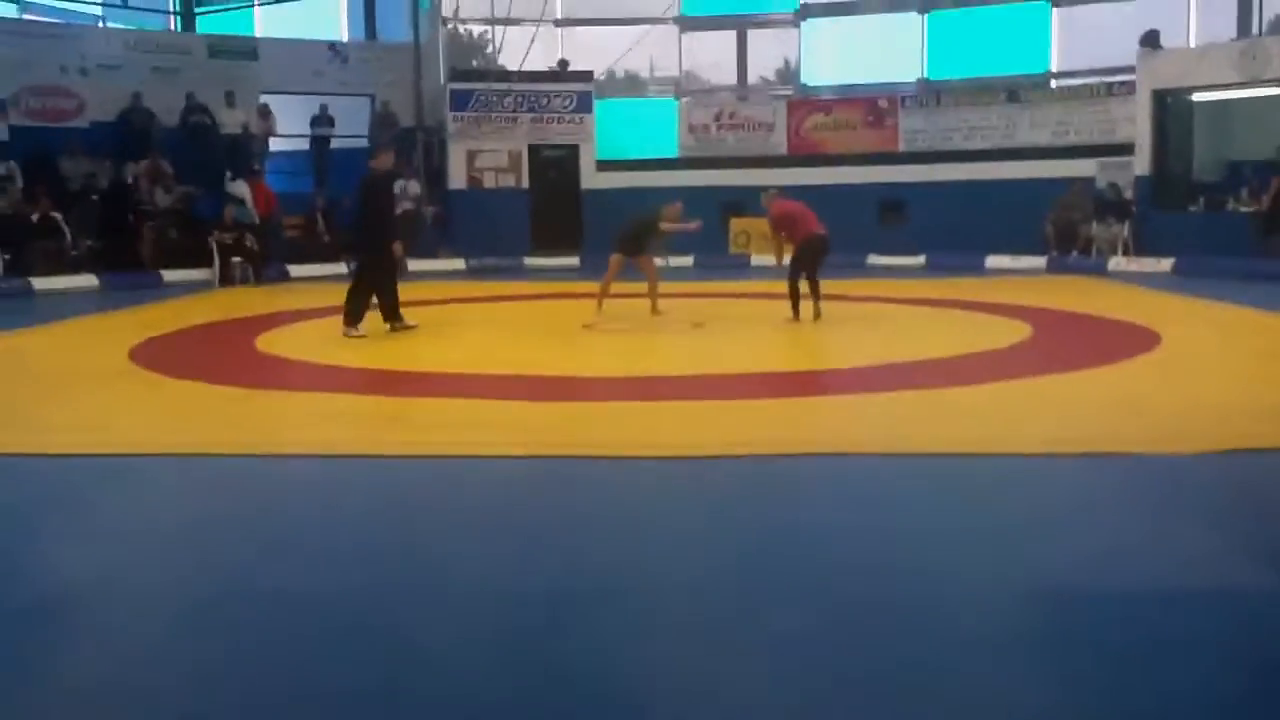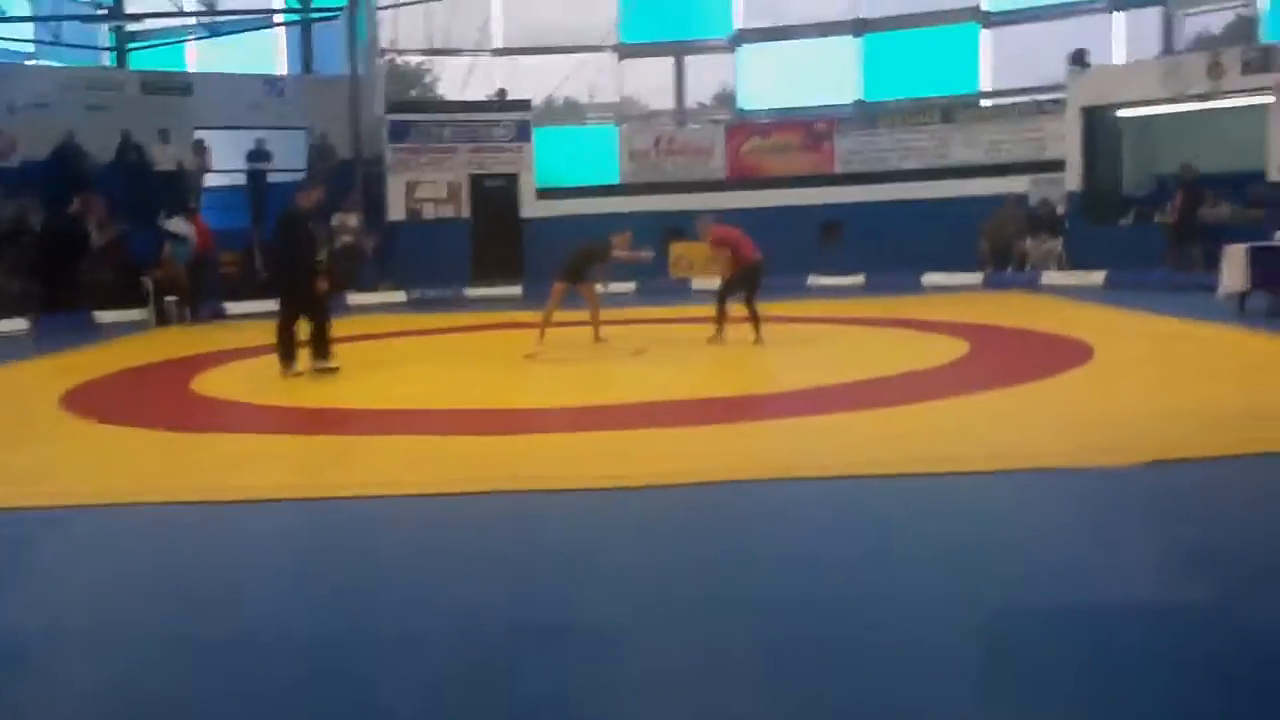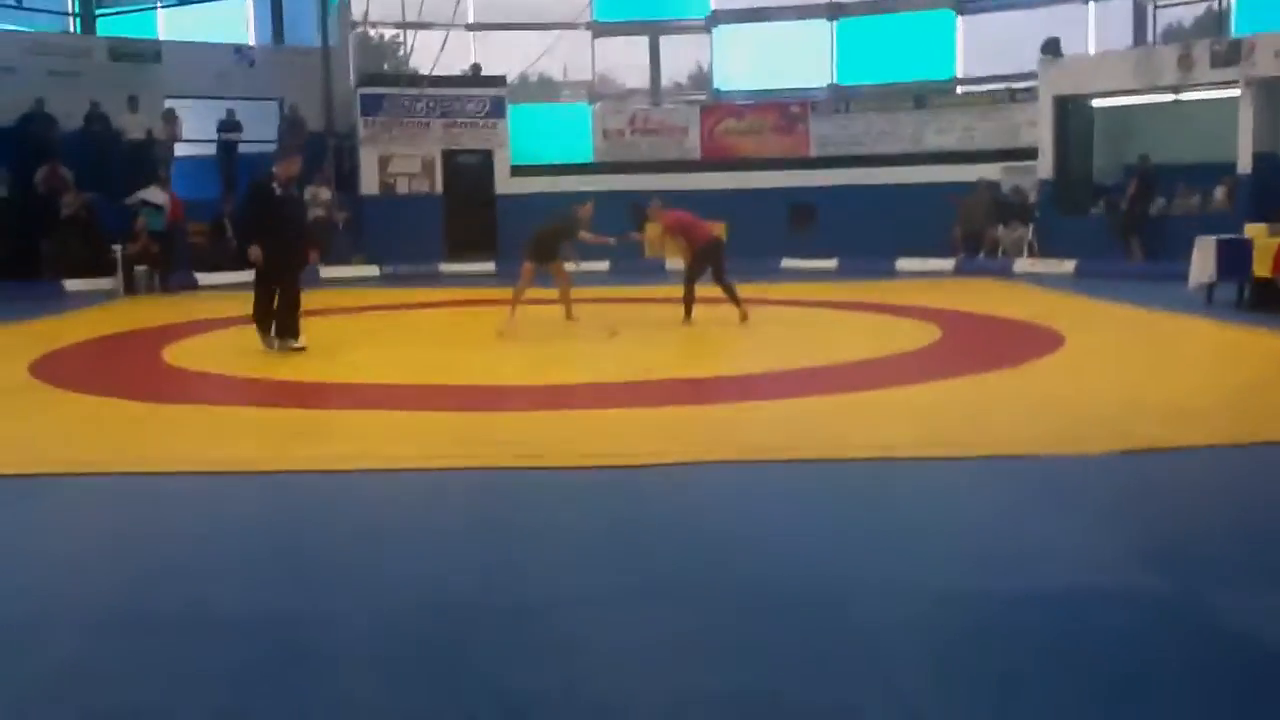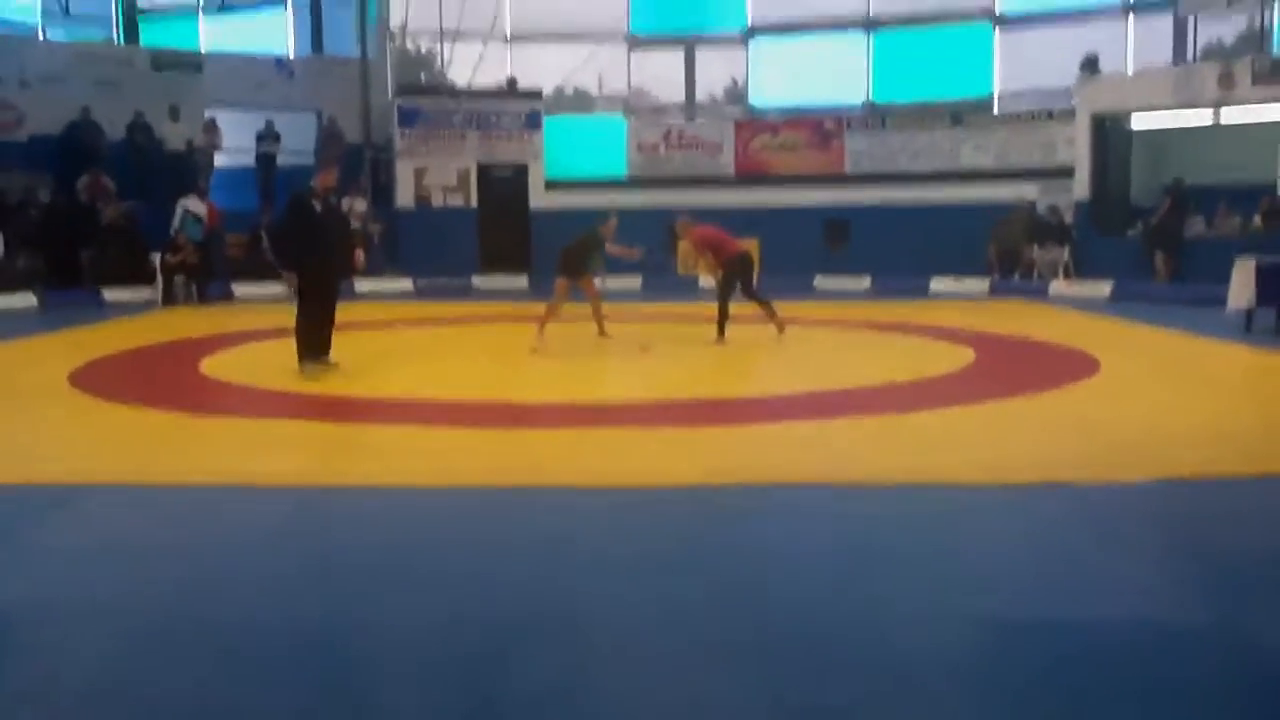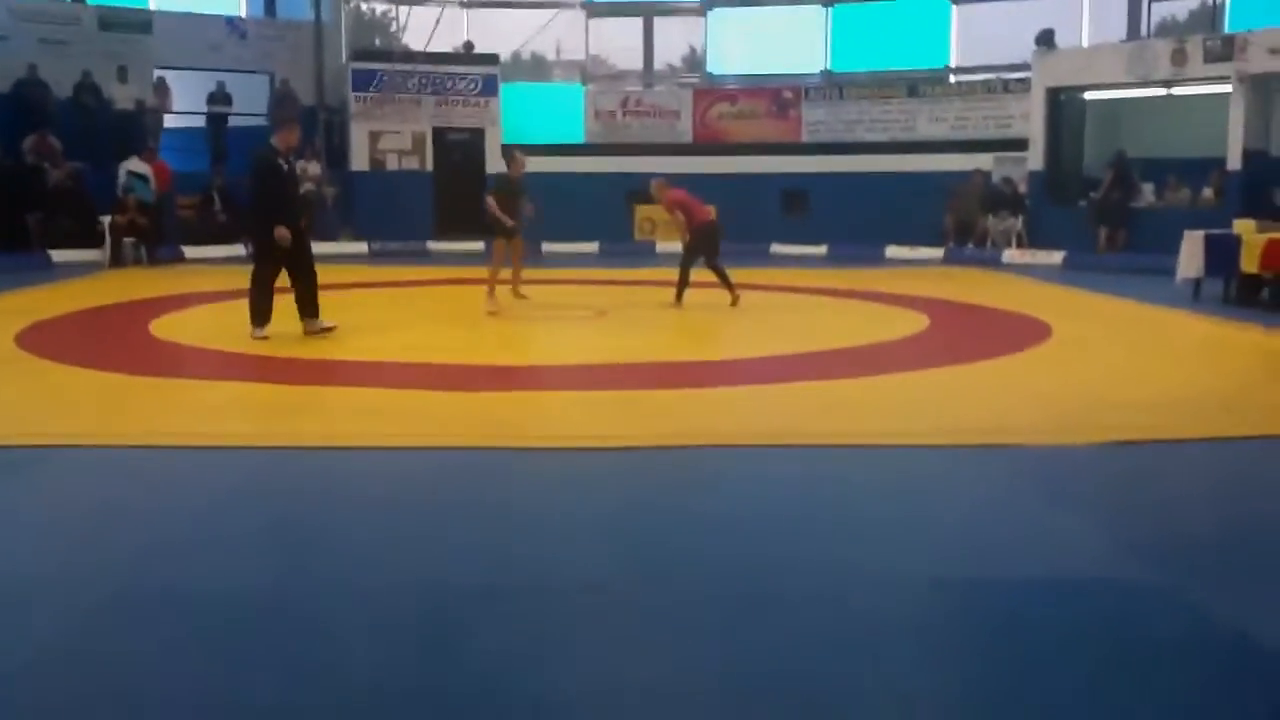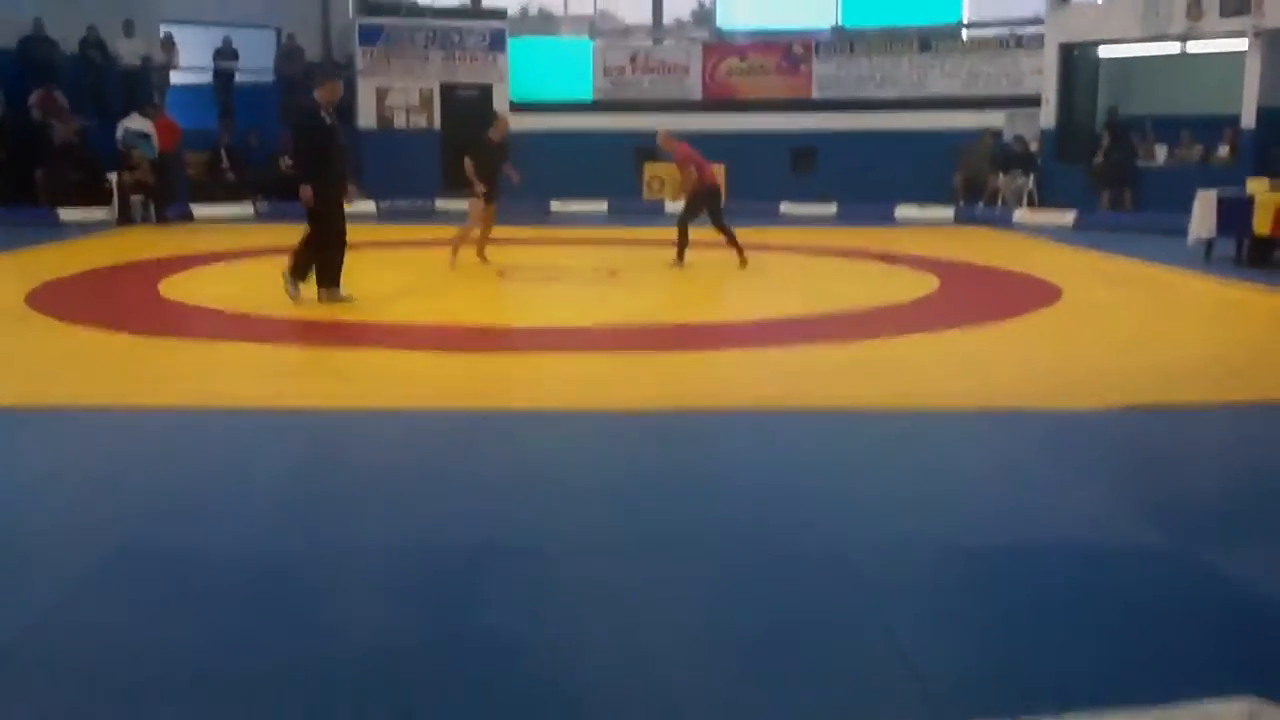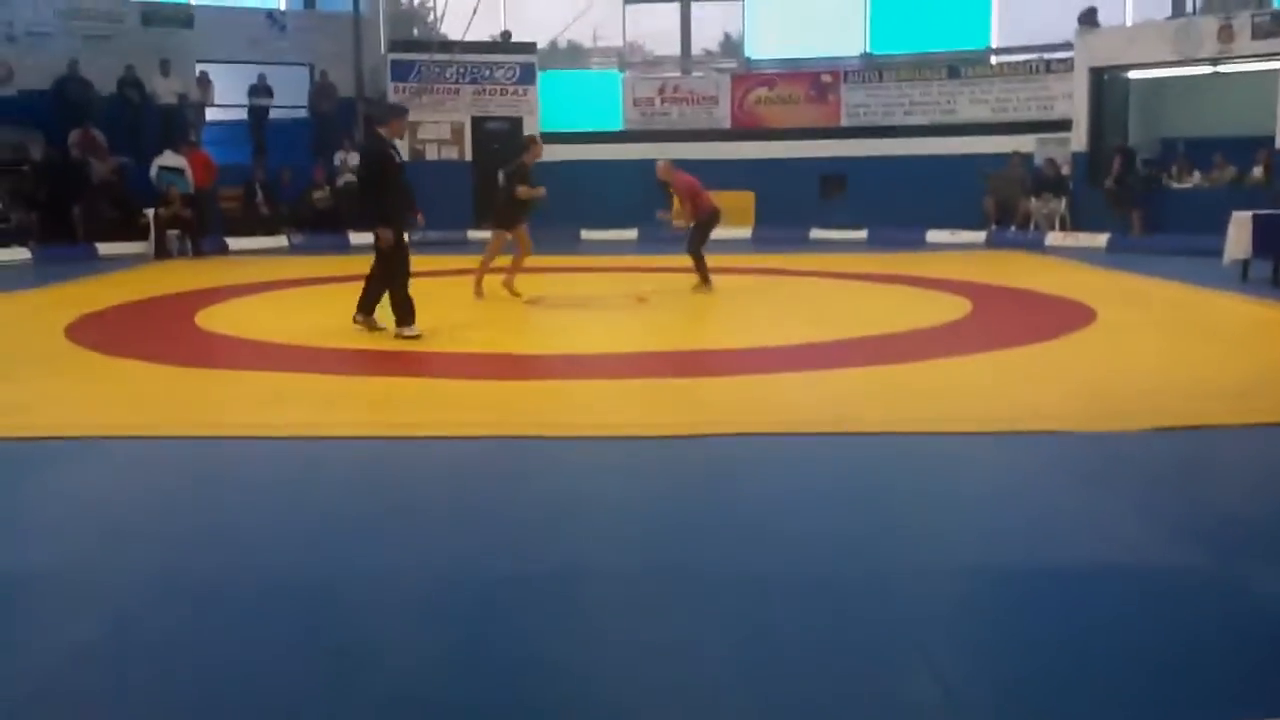
dt=0.4s
person 1, frame 1
left shoulder: (377, 179)
right shoulder: (375, 181)
right elbow: (381, 214)
left wrist: (392, 239)
right wrist: (393, 240)
left hip: (379, 239)
right hip: (372, 240)
left knee: (386, 280)
right knee: (365, 282)
left ankle: (395, 319)
right ankle: (350, 323)
person 1, frame 2
left shoulder: (302, 215)
right shoulder: (292, 218)
right elbow: (300, 252)
left wrist: (318, 274)
right wrist: (316, 277)
left hip: (306, 277)
right hip: (292, 277)
left knee: (320, 315)
right knee: (297, 318)
left ankle: (320, 358)
right ankle: (288, 362)
person 1, frame 3
left shoulder: (293, 189)
right shoulder: (262, 186)
left elbow: (300, 221)
right elbow: (250, 217)
left wrist: (309, 247)
right wrist: (253, 244)
left hip: (290, 251)
right hip: (267, 251)
left knee: (290, 294)
right knee: (265, 293)
left ankle: (287, 336)
right ankle: (266, 333)
person 1, frame 4
left shoulder: (331, 200)
right shoulder: (300, 201)
left elbow: (343, 230)
right elbow: (284, 237)
left wrist: (355, 250)
right wrist: (287, 268)
left hip: (330, 267)
right hip: (307, 269)
left knee: (325, 311)
right knee: (308, 312)
left ankle: (320, 353)
right ankle: (308, 358)
person 1, frame 5
left shoulder: (285, 157)
right shoulder: (264, 160)
right elbow: (259, 198)
left wrist: (296, 222)
right wrist: (275, 226)
left hip: (291, 228)
right hip: (270, 230)
left knee: (305, 272)
right knee: (264, 276)
left ankle: (310, 320)
right ankle: (259, 323)
person 1, frame 6
left shoulder: (330, 113)
right shoulder: (309, 114)
right elbow: (302, 152)
left wrist: (345, 182)
right wrist: (305, 183)
left hip: (333, 186)
right hip: (318, 186)
left knee: (336, 237)
right knee: (321, 234)
left ankle: (329, 286)
right ankle: (295, 274)
person 1, frame 7
left shoulder: (387, 147)
right shoulder: (375, 150)
right elbow: (371, 192)
left wrist: (413, 211)
right wrist: (383, 225)
left hip: (394, 219)
right hip: (386, 222)
left knee: (384, 267)
right knee: (396, 269)
left ankle: (364, 313)
right ankle: (404, 323)
